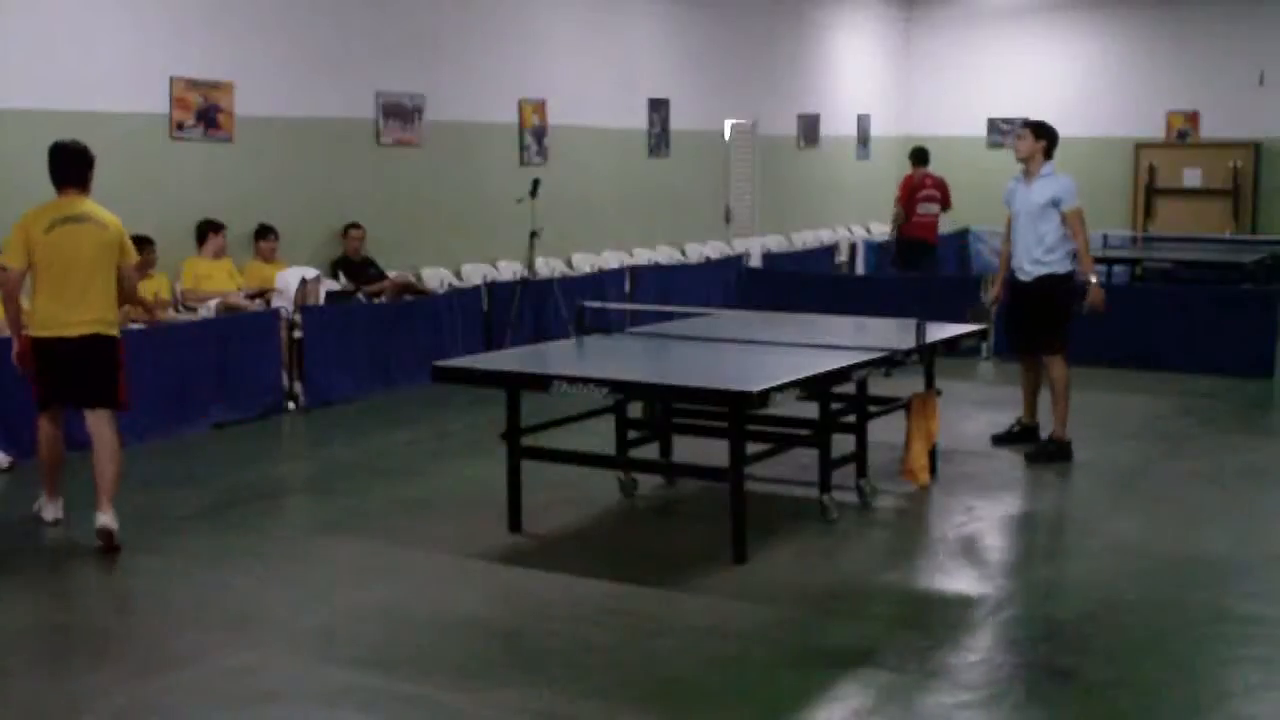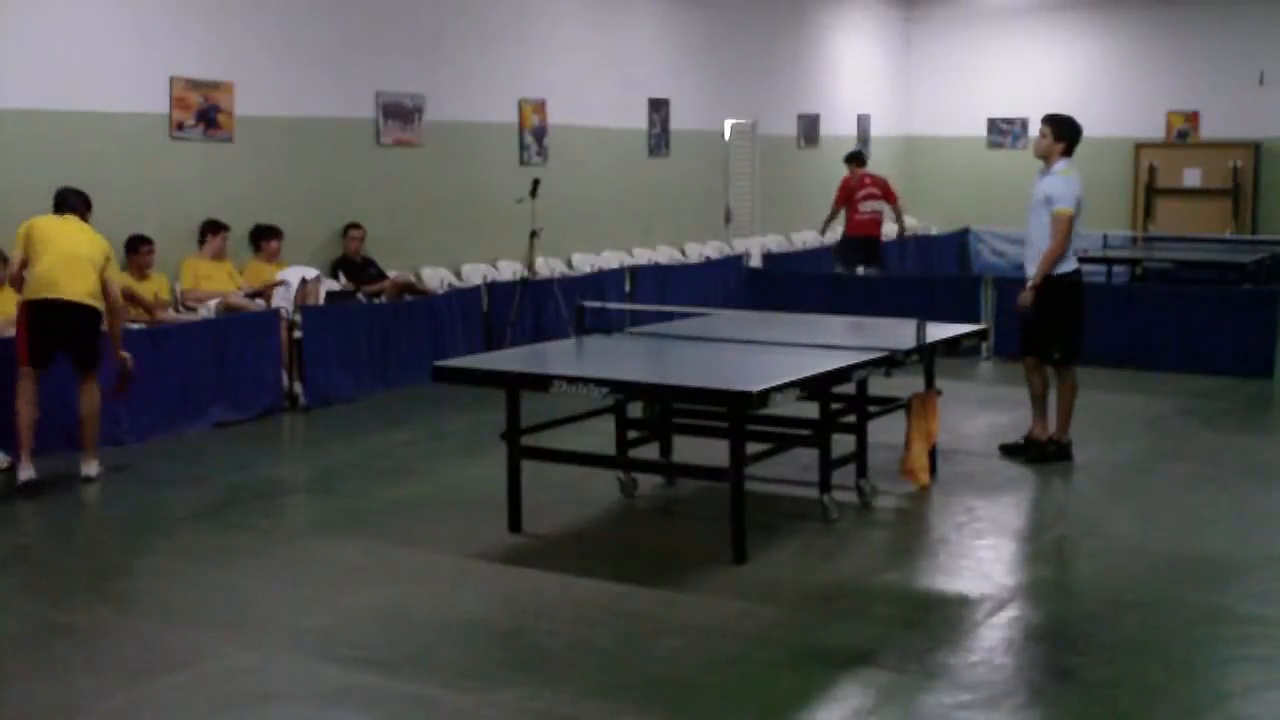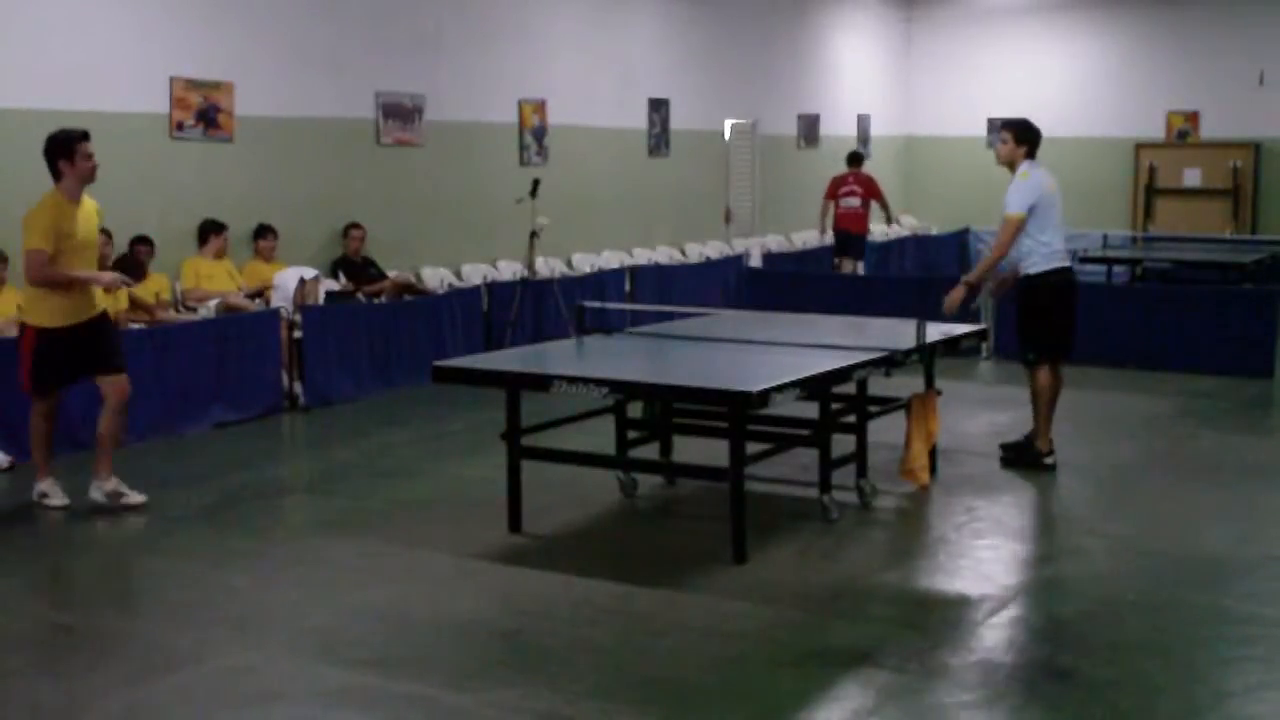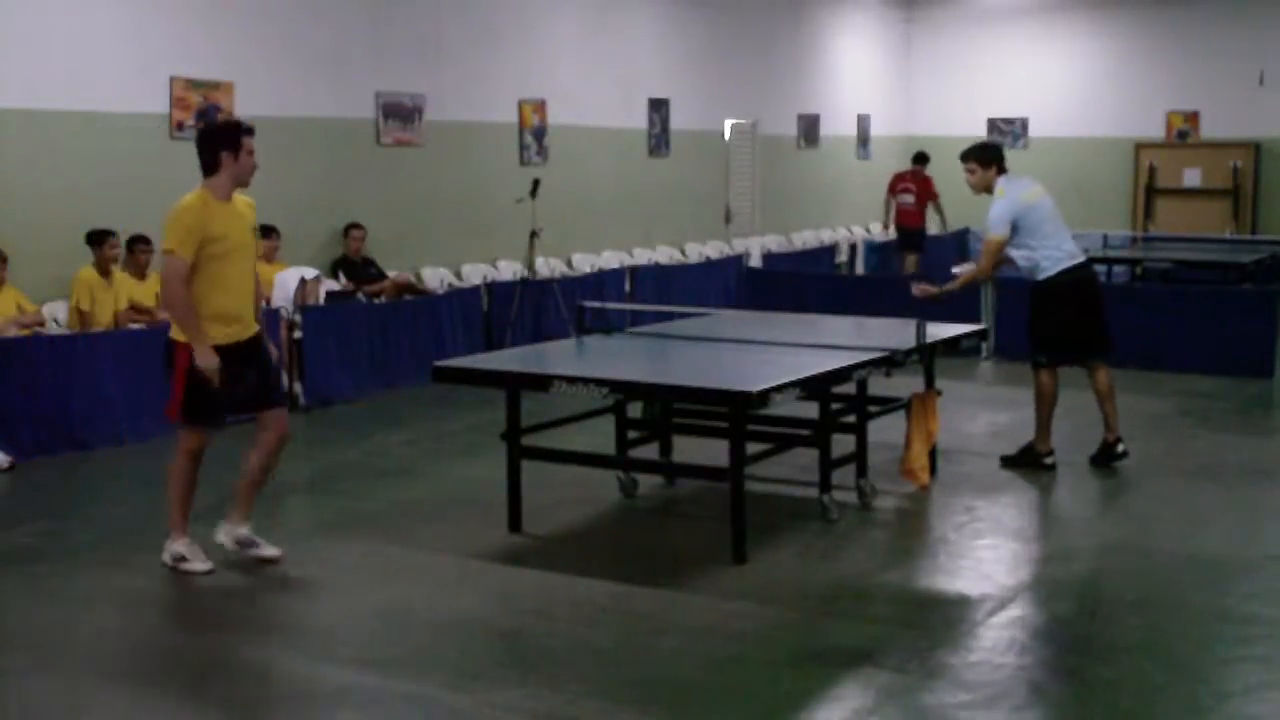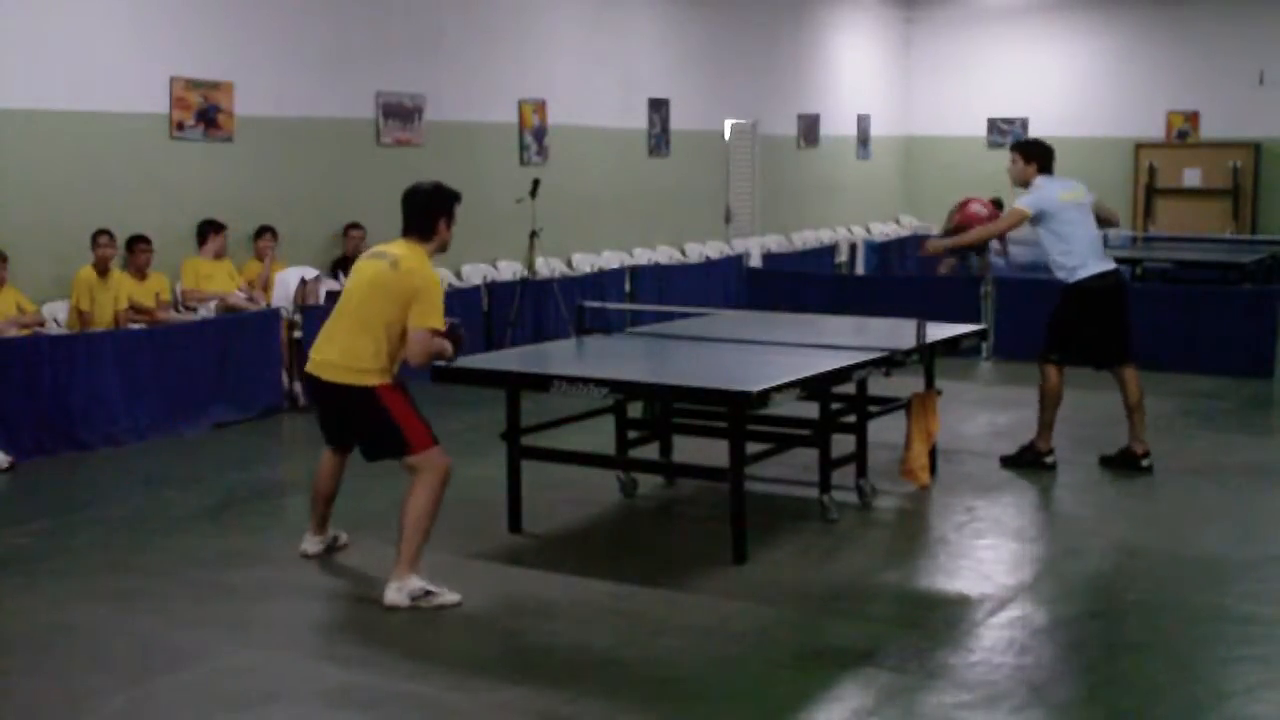
dt=1s
person 1, frame 1
right shoulder: (111, 224)
right elbow: (129, 290)
left hip: (48, 335)
right hip: (99, 336)
left knee: (49, 419)
right knee: (102, 426)
left ankle: (52, 502)
right ankle: (105, 511)
person 1, frame 2
left shoulder: (33, 225)
right shoulder: (98, 239)
left elbow: (14, 274)
right elbow: (114, 300)
right wrist: (119, 349)
left hip: (41, 301)
right hip: (85, 306)
left knee: (27, 377)
right knee: (88, 379)
left ankle: (25, 462)
right ankle: (90, 460)
person 1, frame 3
left shoulder: (91, 207)
right shoulder: (44, 214)
right elbow: (36, 273)
right wrist: (93, 278)
left hip: (90, 317)
right hip: (47, 324)
left knee: (119, 392)
right knee: (46, 402)
left ankle: (104, 482)
right ankle: (44, 481)
person 1, frame 4
left shoulder: (245, 209)
right shoulder: (189, 212)
right elbow: (172, 285)
left wrist: (265, 334)
right wrist: (200, 346)
left hip: (245, 340)
right hip: (201, 347)
left knee: (276, 428)
right knee: (193, 443)
left ankle: (236, 525)
right ankle: (177, 541)
person 1, frame 5
left shoulder: (374, 255)
right shoulder: (425, 277)
right elbow: (417, 355)
left wrist: (427, 333)
right wrist: (442, 345)
left hip: (320, 371)
right hip: (361, 381)
left knee: (337, 447)
right knee: (433, 466)
left ankle: (317, 535)
right ankle: (403, 581)
person 2, frame 1
left shoulder: (1061, 185)
right shoulder: (1014, 187)
left elbow: (1079, 235)
left wrist: (1092, 280)
right wrist: (999, 282)
left hip: (1052, 280)
right hip: (1020, 281)
left knee: (1052, 355)
right knee: (1027, 355)
left ankle: (1060, 438)
right ankle: (1028, 423)
person 2, frame 2
left shoulder: (1064, 182)
right shoulder: (1046, 177)
left elbow: (1058, 244)
left wrist: (1032, 285)
left hip: (1057, 283)
right hip: (1040, 282)
left knee: (1062, 364)
right knee: (1031, 359)
left ankle: (1060, 440)
right ankle: (1038, 433)
person 2, frame 3
left shoulder: (1024, 184)
right shoulder: (1039, 177)
left elbow: (1003, 244)
left wrist: (966, 284)
right wrist: (1013, 275)
left hip: (1042, 280)
right hip: (1058, 275)
left knee: (1039, 363)
right knee: (1051, 362)
left ankle: (1042, 448)
right ankle: (1039, 436)
person 2, frame 4
left shoulder: (1003, 204)
right shoulder: (1024, 185)
left elbow: (985, 268)
left wrist: (941, 289)
right wrist: (1001, 257)
left hip: (1056, 284)
right hip: (1080, 274)
left knee: (1045, 365)
right knee: (1094, 360)
left ankle: (1042, 449)
right ankle: (1113, 438)
person 2, frame 5
left shoulder: (1039, 196)
right shoulder: (1074, 187)
left elbow: (996, 228)
right elbow: (1112, 219)
left wrist: (947, 243)
left hip: (1084, 288)
right hip: (1110, 280)
left knee: (1052, 362)
right knee: (1122, 364)
left ankle: (1042, 447)
right ankle: (1138, 448)
